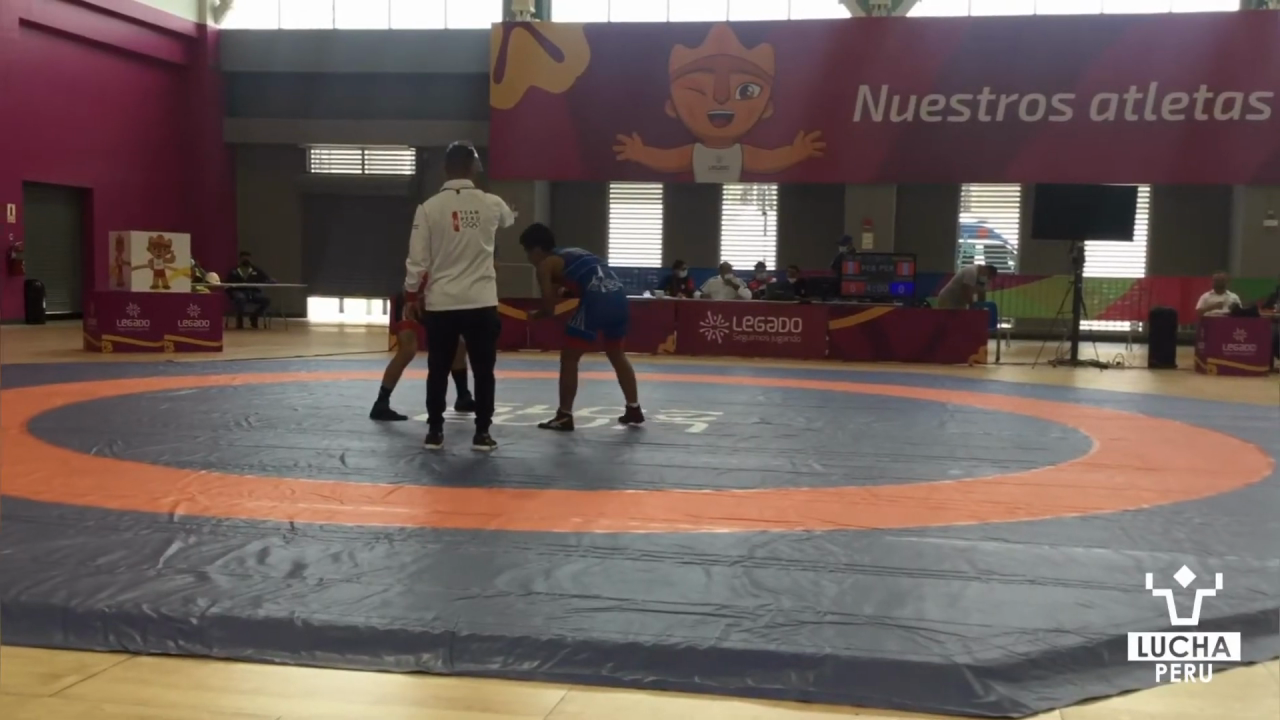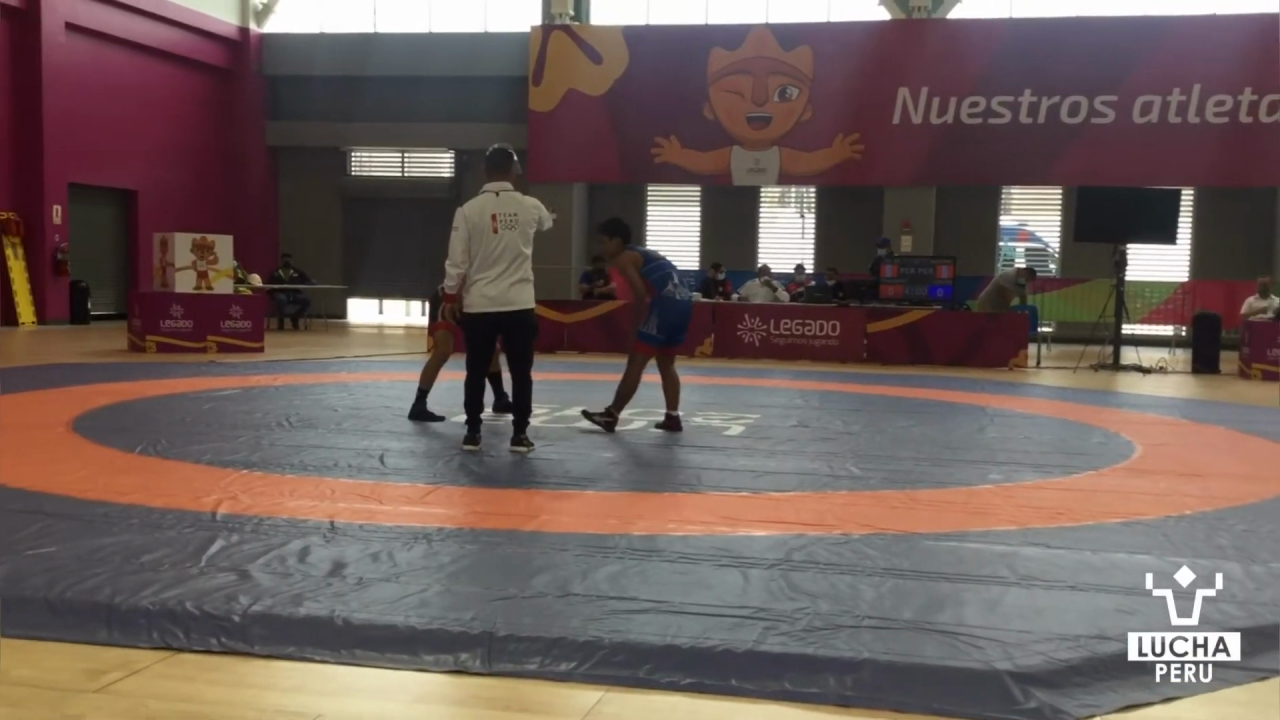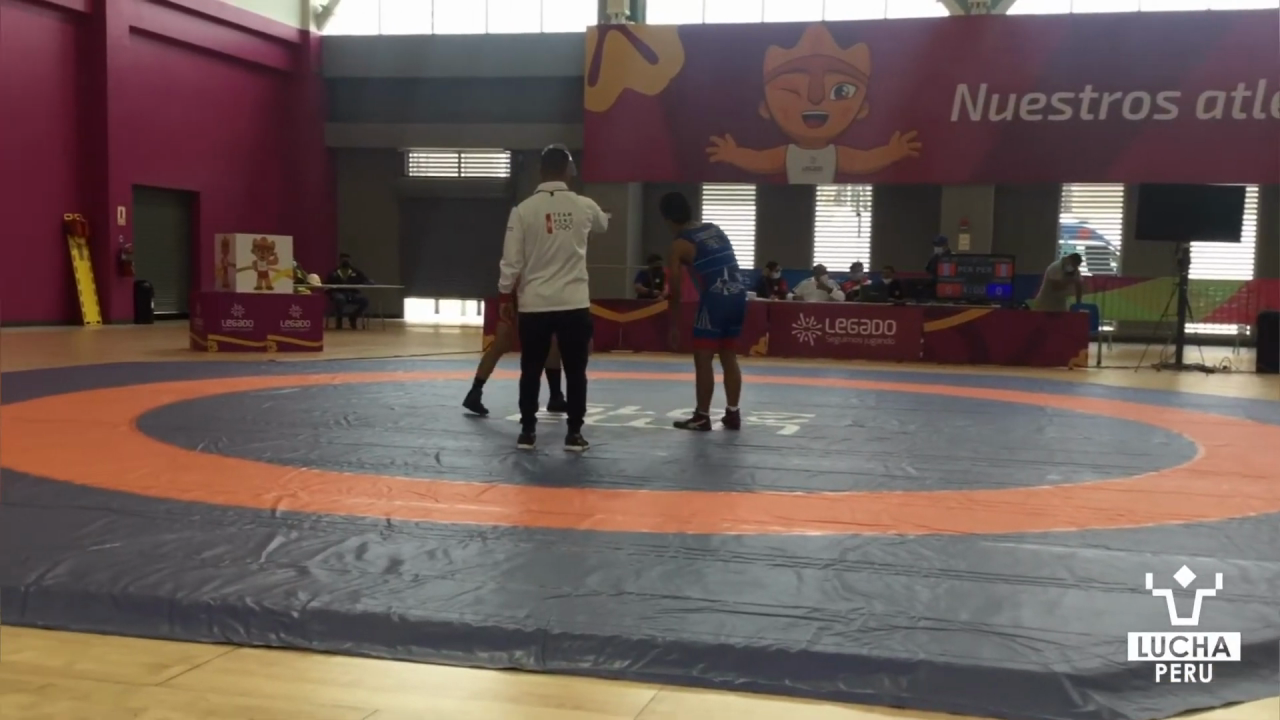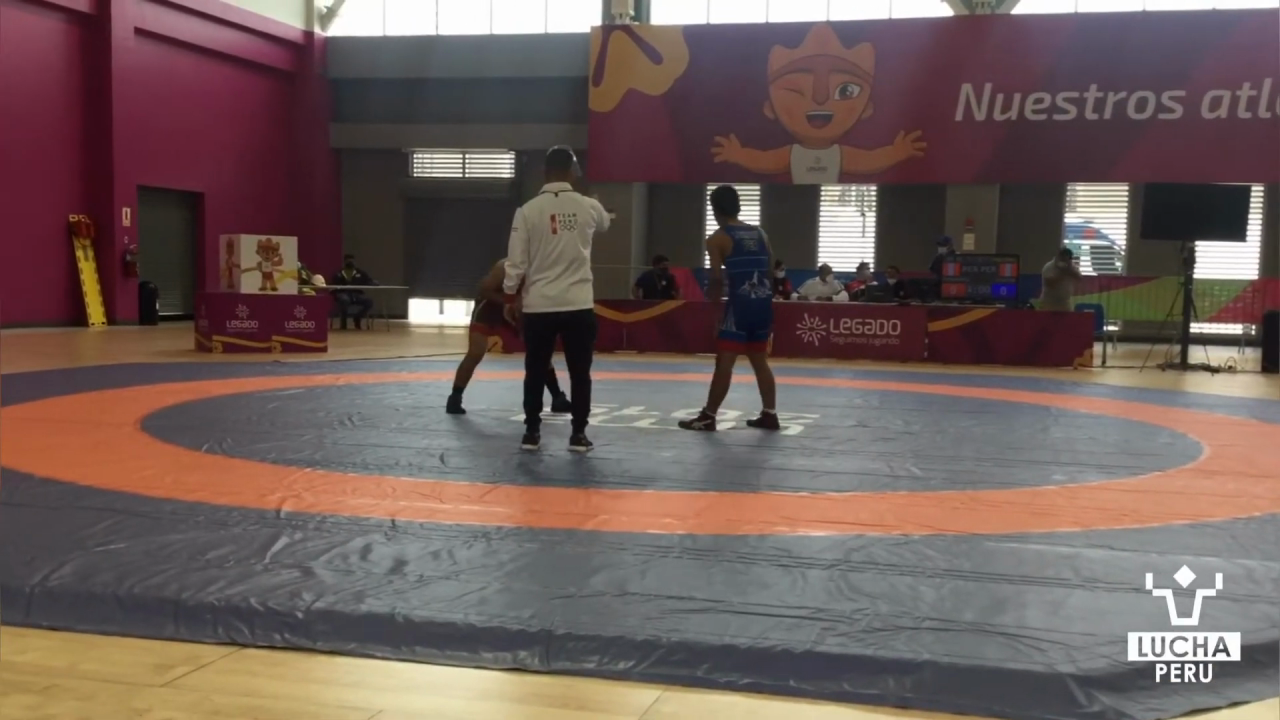
dt=0.7s
person 1, frame 1
left shoulder: (429, 207)
right shoulder: (492, 204)
left elbow: (417, 258)
right elbow: (509, 218)
left wrist: (411, 295)
left hip: (441, 303)
right hip: (481, 302)
left knee: (439, 370)
right knee: (483, 370)
left ankle: (435, 432)
right ankle: (482, 433)
person 1, frame 2
left shoulder: (469, 210)
right shoulder: (531, 207)
left elbow: (457, 260)
right elbow: (547, 222)
left wrist: (450, 297)
left hip: (479, 305)
right hip: (519, 304)
left knee: (476, 372)
right knee: (521, 372)
left ankle: (473, 433)
right ankle: (520, 435)
person 1, frame 3
left shoulder: (523, 209)
right shoulder: (585, 206)
left elbow: (512, 260)
right elbow: (602, 226)
left wrist: (505, 297)
left hip: (534, 304)
right hip: (574, 304)
left knee: (531, 371)
right knee: (575, 371)
left ankle: (527, 432)
right ankle: (574, 434)
person 1, frame 4
left shoulder: (528, 210)
right shoulder: (589, 207)
left elbow: (516, 260)
right elbow: (604, 223)
left wrist: (510, 297)
left hip: (538, 305)
right hip: (578, 304)
left knee: (535, 371)
right knee: (579, 372)
left ankle: (531, 433)
right ankle: (578, 434)
person 2, frame 1
left shoulder: (545, 265)
right shoulder: (574, 253)
left elbow: (549, 308)
left wrist: (534, 315)
left hip: (596, 299)
right hip: (618, 295)
left knee: (569, 358)
right knee: (617, 355)
left ankle: (564, 416)
right ankle: (634, 408)
person 2, frame 2
left shoulder: (624, 258)
right shoulder: (645, 254)
left elbow: (640, 293)
left wrist: (640, 320)
left hip: (666, 305)
right hip: (684, 304)
left knee: (636, 362)
right knee: (666, 363)
left ankle: (611, 415)
right ankle: (673, 417)
person 2, frame 3
left shoulder: (679, 244)
right shoulder: (715, 230)
left elbow: (675, 289)
left wrist: (673, 324)
left hip: (714, 300)
right hip: (737, 295)
left knee: (703, 360)
right knee: (728, 358)
left ankle: (702, 417)
right ankle: (733, 413)
person 2, frame 4
left shoulder: (717, 238)
right shoulder: (759, 233)
left elbow: (716, 277)
right elbow: (769, 270)
left wrist: (715, 301)
left hip: (740, 303)
right hip: (764, 301)
left knee: (725, 362)
right knee: (760, 360)
left ankle: (708, 417)
right ankle: (769, 415)
person 3, frame 1
left shoulder: (743, 154)
right shoulder: (692, 153)
left elbow: (771, 161)
right elbow: (664, 160)
left wrist: (796, 153)
right wrist: (640, 154)
person 3, frame 2
left shoulder: (782, 156)
right shoulder: (729, 155)
left elbow: (808, 163)
right elbow: (702, 162)
left wrist: (835, 155)
right wrist: (678, 156)
person 3, frame 3
left shoulder: (838, 155)
right shoulder: (785, 154)
left elbow: (865, 161)
right elbow: (757, 161)
left wrist: (892, 153)
right wrist: (733, 155)
person 3, frame 4
left shoulder: (842, 154)
right shoulder: (790, 154)
left elbow: (870, 161)
right elbow: (762, 161)
left wrist: (897, 153)
right wrist: (738, 155)
